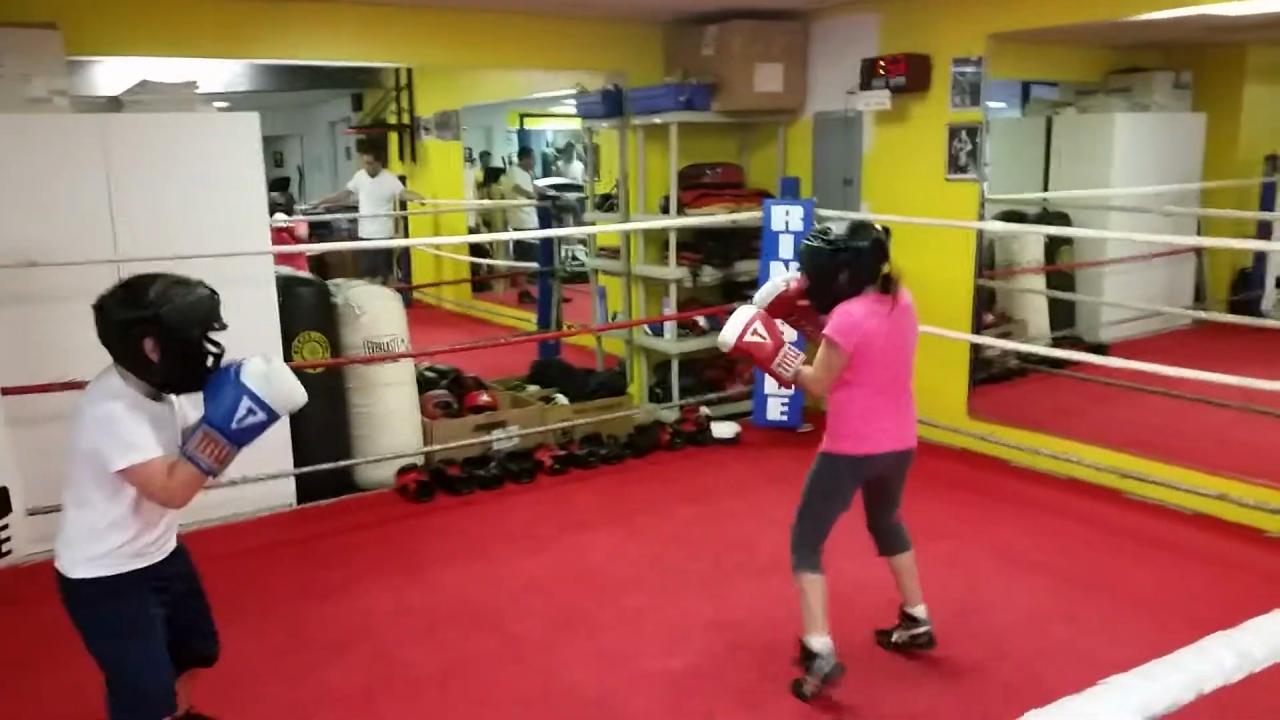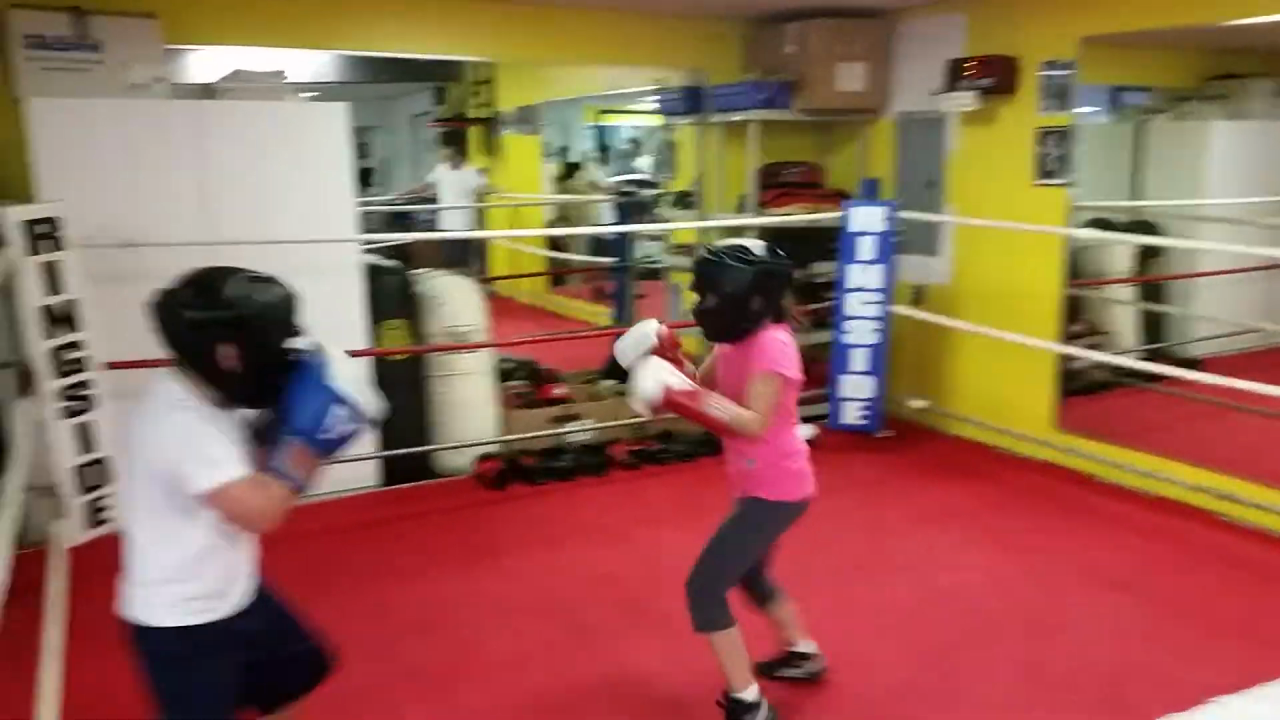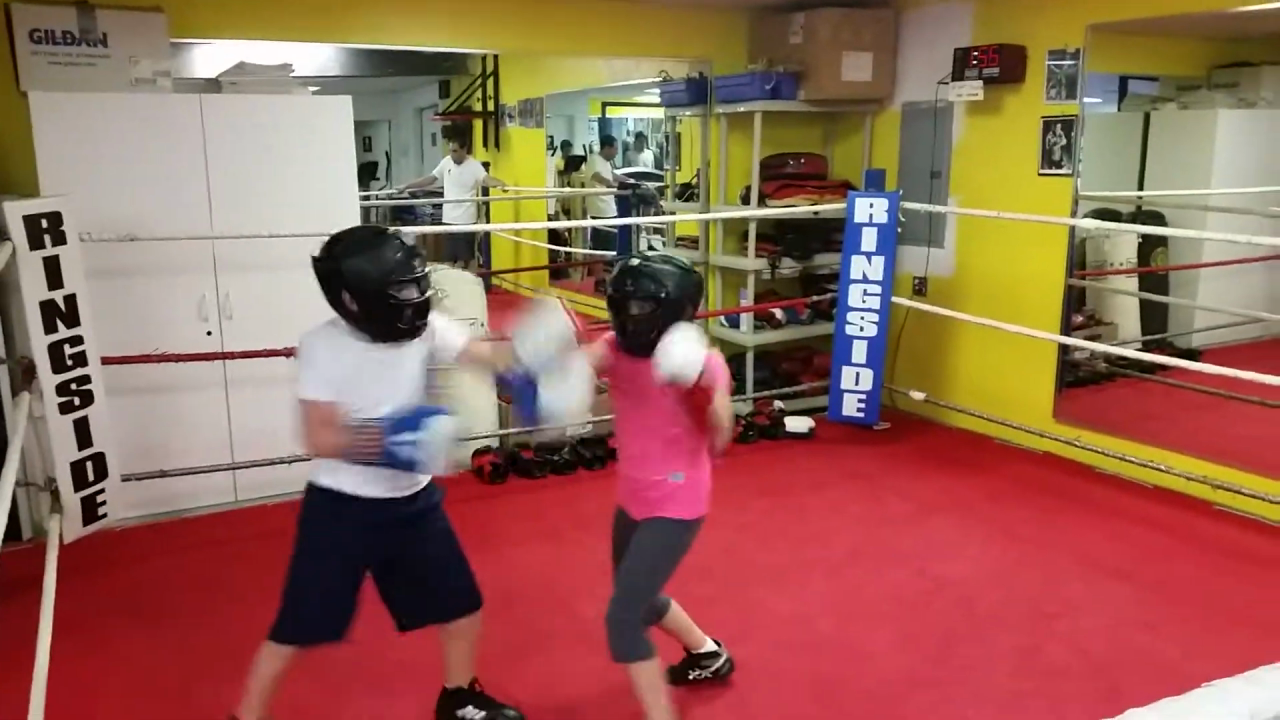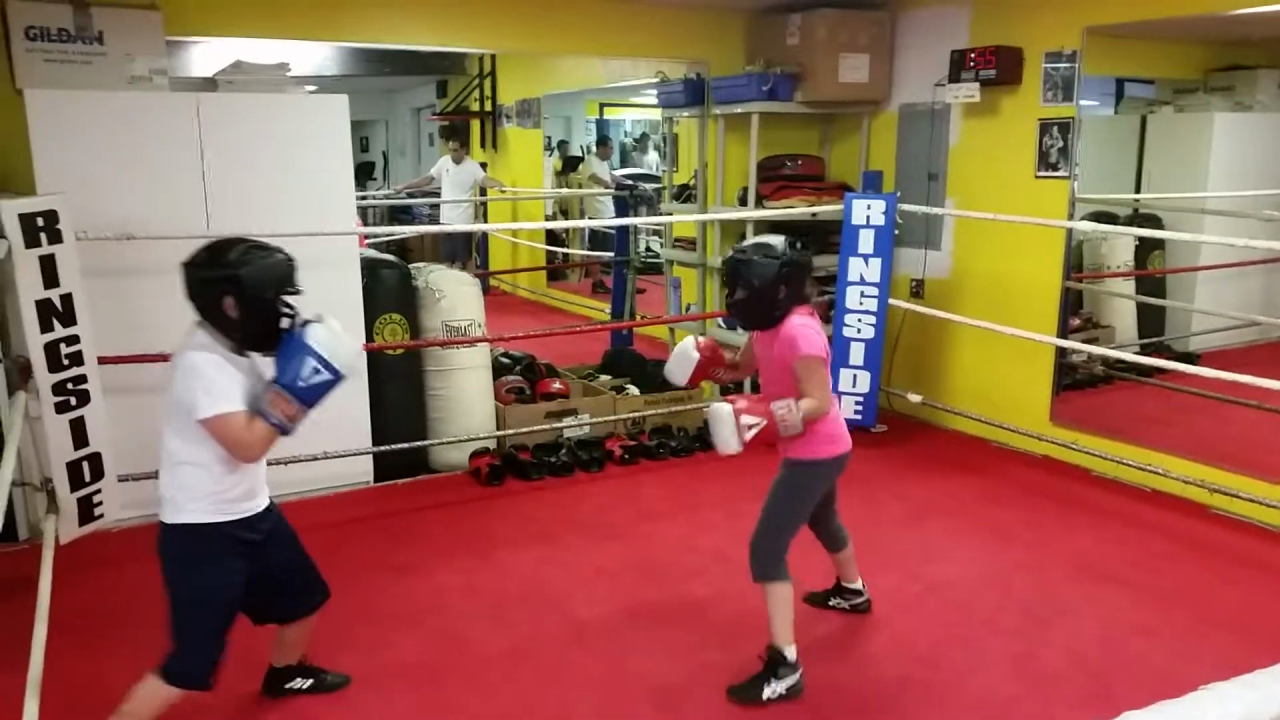
dt=1s
person 1, frame 1
left shoulder: (848, 315)
right shoulder: (900, 301)
left elbow: (818, 382)
left wrist: (769, 353)
right wrist: (804, 316)
left hip: (852, 447)
right hip: (900, 442)
left knee: (806, 540)
right knee: (885, 522)
left ankle: (820, 652)
right ankle: (916, 620)
person 1, frame 2
left shoulder: (771, 345)
right shoulder: (737, 342)
left elbow: (754, 425)
right elbow: (707, 383)
left wrist: (683, 398)
right wrist: (670, 362)
left hip: (776, 491)
right hip: (765, 485)
left knee: (704, 590)
right knee: (748, 573)
right ankle: (803, 654)
person 1, frame 3
left shoulder: (705, 362)
right shoulder: (616, 346)
left elbow: (717, 440)
right elbow: (581, 362)
left wrist: (697, 390)
left hip: (676, 509)
right hip: (634, 501)
left knee: (624, 618)
right knee: (639, 595)
right ankle: (708, 653)
person 1, frame 4
left shoulder: (799, 332)
right shoulder: (769, 325)
left elbow: (819, 404)
right elbow: (743, 365)
left wrist: (766, 417)
right wrist: (714, 362)
left hip: (816, 452)
right hip: (819, 450)
left knee: (766, 549)
right knee: (822, 519)
left ankle: (784, 665)
right ankle: (852, 590)
person 2, frame 1
left shoulder: (155, 389)
right shoulder: (112, 410)
left elbow: (186, 447)
right elbow: (172, 490)
left wrist: (237, 403)
right wrist: (226, 422)
left hip: (158, 556)
right hip: (104, 578)
left knee: (192, 650)
person 2, frame 2
left shoulder: (201, 395)
right shoulder: (181, 424)
left elbow: (245, 470)
right elbow: (260, 513)
left wrist: (280, 419)
right wrist: (308, 435)
left hip: (235, 599)
right hip: (182, 625)
left knee: (297, 672)
person 2, frame 3
left shoulder: (420, 328)
right shoulder: (322, 347)
left elbow: (484, 353)
right elbow: (320, 440)
right wrist: (387, 440)
left hip: (411, 499)
right hip: (342, 505)
left knee: (459, 602)
right knee: (298, 626)
person 2, frame 4
left shoulder: (231, 350)
right shoulder: (200, 364)
left elbow: (253, 420)
right elbow: (247, 445)
left wrist: (298, 380)
right wrist: (293, 387)
left hip: (252, 515)
right hip: (202, 533)
left knee: (306, 598)
right knee: (191, 666)
left ankle: (286, 670)
